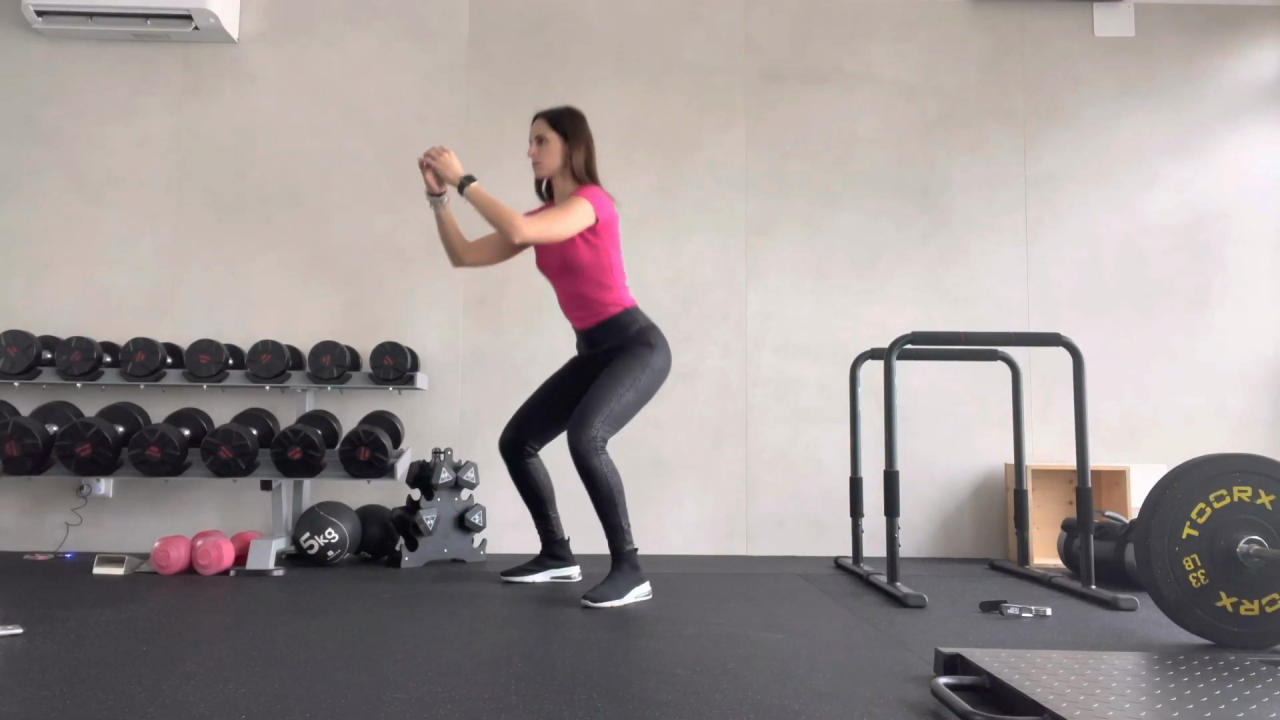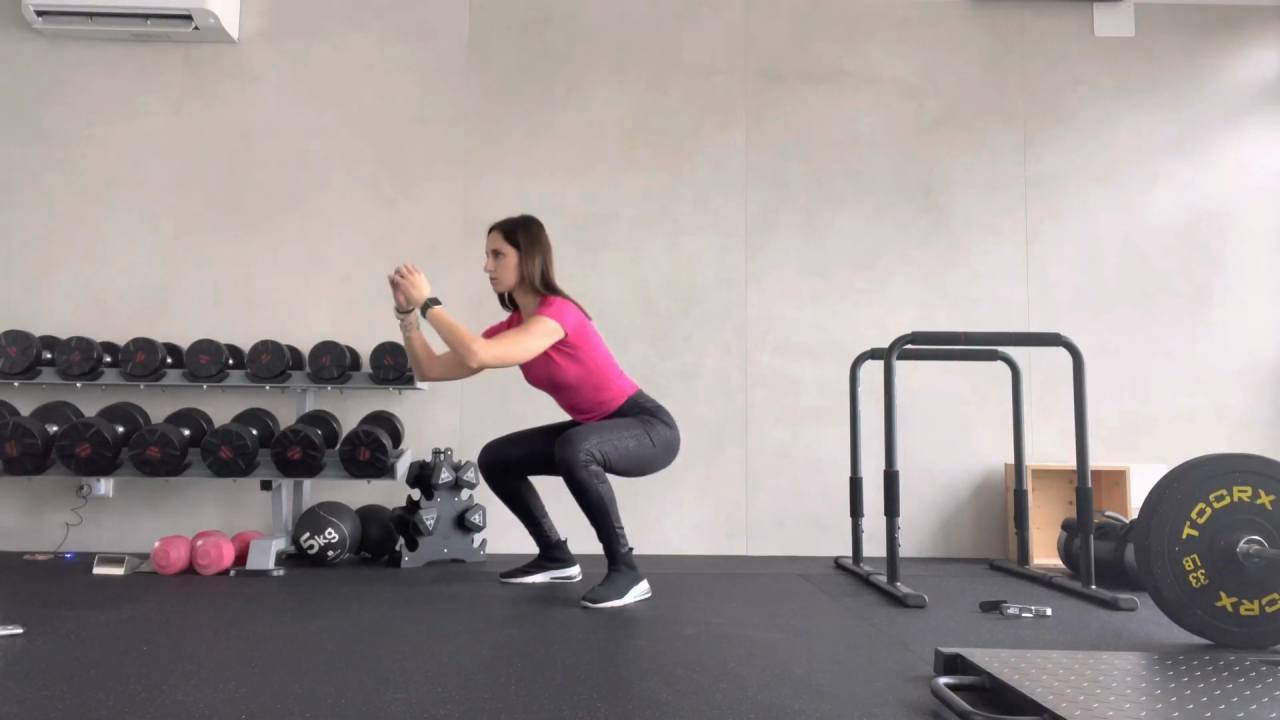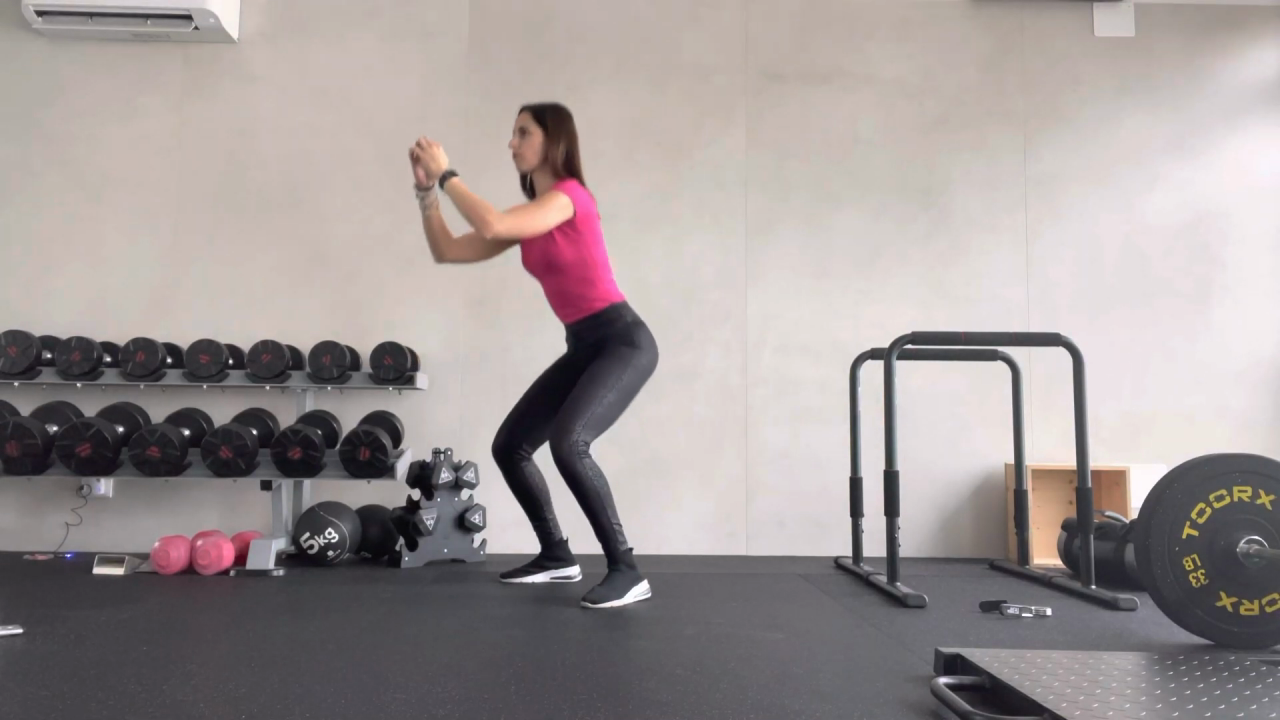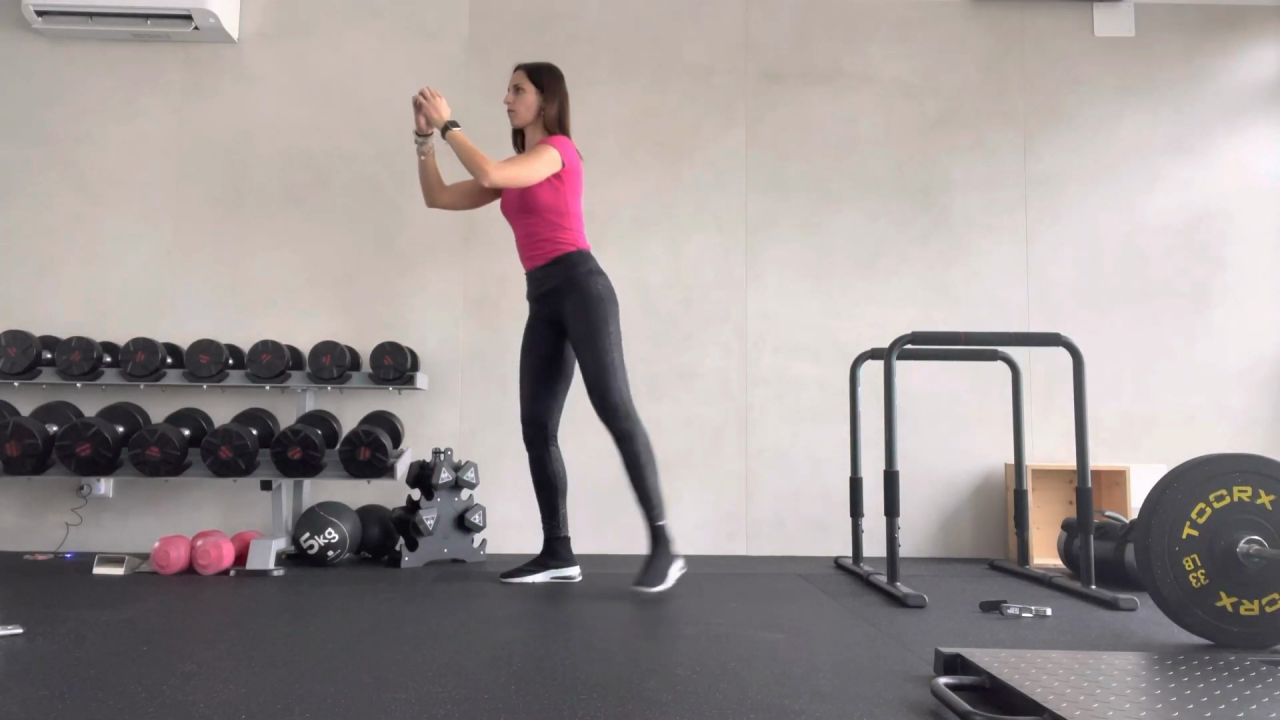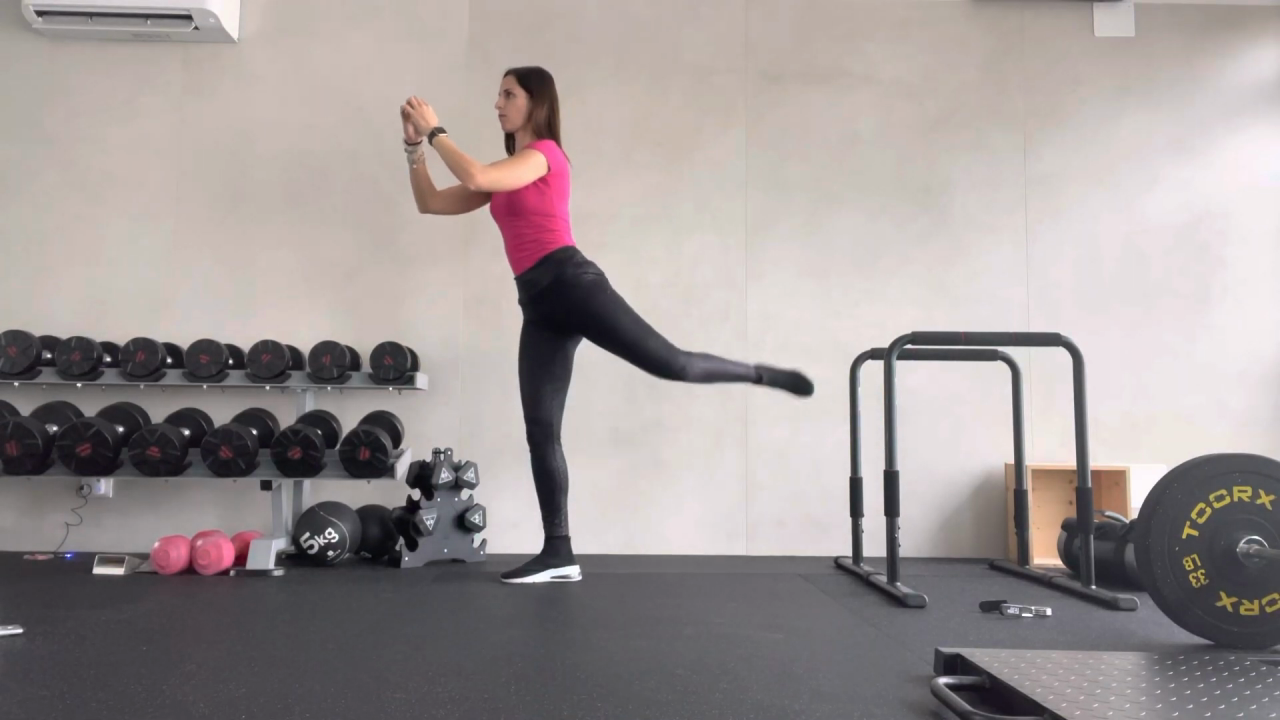
dt=0.5s
person 1, frame 1
left shoulder: (589, 199)
right shoulder: (541, 217)
left elbow: (517, 231)
right elbow: (462, 255)
left wrist: (464, 181)
right wrist: (438, 195)
left hip: (638, 347)
right hip: (595, 353)
left knee: (586, 436)
right knee: (515, 441)
left ankle: (629, 569)
right ankle: (557, 555)
person 1, frame 2
left shoulder: (556, 314)
right shoulder: (514, 327)
left elbow: (477, 357)
right elbow: (429, 369)
left wrist: (428, 302)
right wrist: (407, 311)
left hip: (650, 427)
right hip: (598, 427)
left knee: (573, 449)
right knee: (494, 459)
left ankle: (625, 571)
right ankle: (556, 555)
person 1, frame 3
left shoulder: (569, 194)
right shoulder: (531, 215)
left elbow: (492, 226)
right elbow: (446, 251)
left wrist: (447, 173)
right wrist: (427, 190)
left hip: (622, 340)
right hip: (583, 345)
left knee: (568, 442)
right knee: (508, 447)
left ankle: (626, 570)
right ankle: (556, 555)
person 1, frame 4
left shoulder: (559, 149)
right shoulder: (521, 166)
left elbow: (489, 174)
right elbow: (439, 197)
left wrist: (449, 124)
right wrist: (426, 137)
left hip: (582, 288)
right hip: (545, 300)
left knee: (614, 408)
right knee: (536, 431)
left ankle: (661, 546)
right ankle: (558, 553)
person 1, frame 5
left shoulder: (544, 154)
right shoulder: (506, 170)
left elbow: (475, 178)
right elbow: (431, 202)
left wrist: (435, 131)
right wrist: (414, 143)
left hip: (572, 282)
right hip: (539, 304)
left knee: (666, 360)
right knee: (540, 429)
left ankle: (767, 375)
right ankle: (558, 553)
